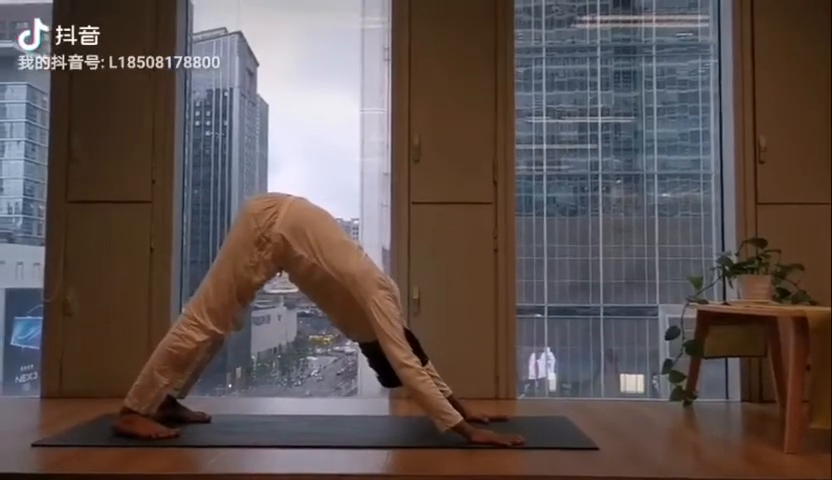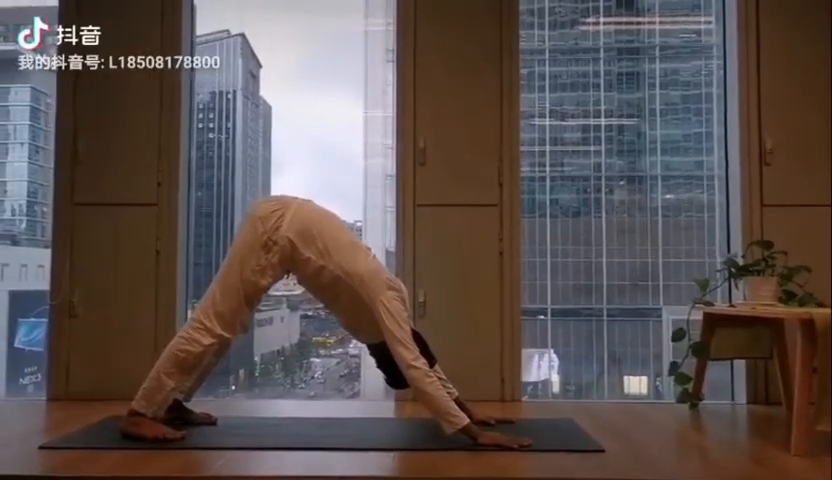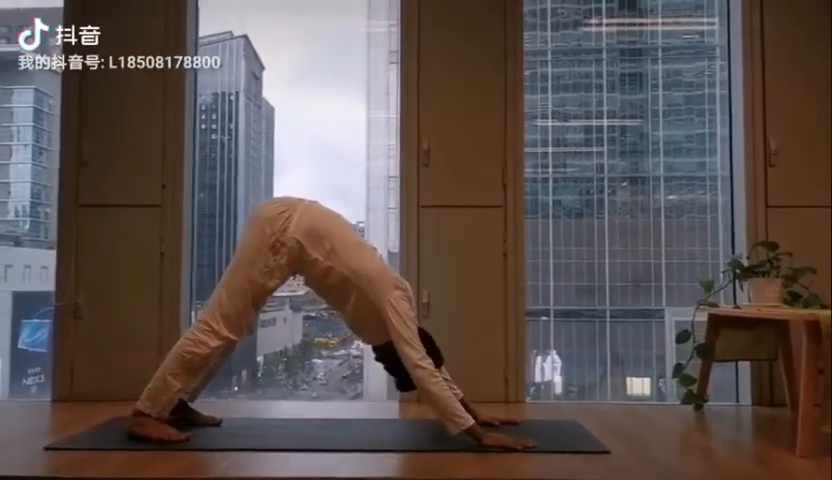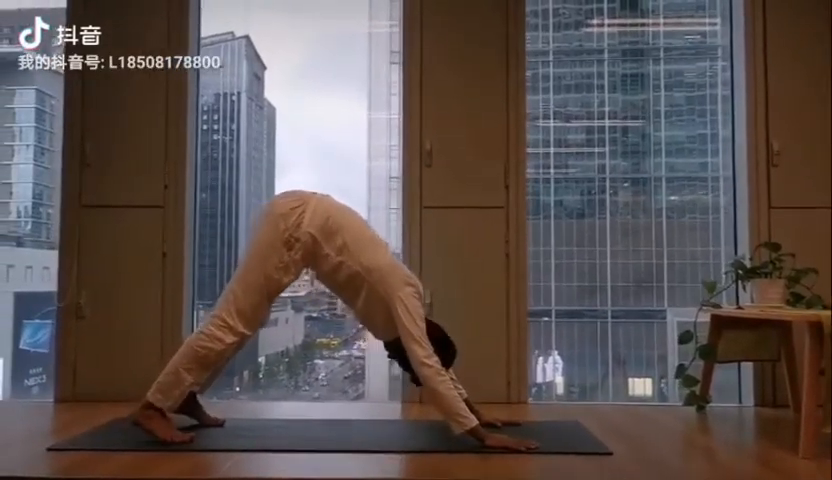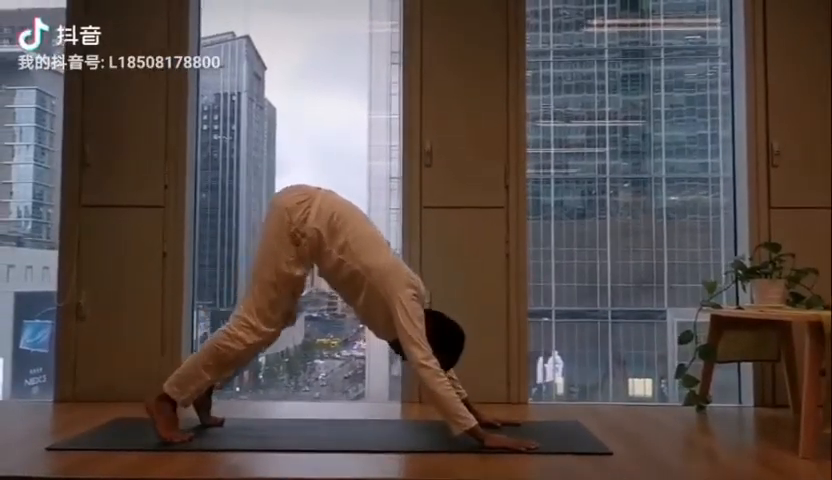
dt=0.4s
person 1, frame 1
left shoulder: (381, 300)
right shoulder: (376, 298)
left elbow: (416, 360)
right elbow: (407, 367)
left wrist: (463, 410)
right wrist: (466, 429)
left hip: (279, 226)
right hip: (269, 224)
left knee: (216, 322)
right knee: (206, 320)
left ankle: (165, 400)
right ankle: (133, 410)
person 1, frame 2
left shoulder: (390, 300)
right shoulder: (384, 300)
left elbow: (424, 364)
right elbow: (415, 369)
left wrist: (467, 412)
right wrist: (473, 432)
left hip: (286, 228)
right hip: (276, 227)
left knee: (223, 325)
right knee: (214, 324)
left ankle: (171, 404)
right ankle: (141, 413)
person 1, frame 3
left shoulder: (394, 302)
right shoulder: (391, 299)
left elbow: (428, 366)
right elbow: (422, 370)
left wrist: (472, 413)
right wrist: (478, 433)
left hip: (292, 227)
right hip: (283, 228)
left knee: (229, 326)
right knee: (220, 326)
left ankle: (176, 403)
right ankle: (144, 414)
person 1, frame 4
left shoulder: (406, 297)
right shoulder: (404, 298)
left elbow: (433, 364)
right elbow: (428, 368)
left wrist: (475, 413)
right wrist: (481, 433)
left hip: (303, 220)
right hip: (297, 221)
left knee: (241, 321)
right knee: (234, 322)
left ankle: (185, 397)
right ankle: (154, 407)
person 1, frame 5
left shoulder: (410, 298)
right shoulder: (404, 299)
left elbow: (434, 362)
right elbow: (427, 368)
left wrist: (472, 411)
right wrist: (480, 433)
left hip: (306, 212)
right hip: (301, 214)
left knee: (279, 319)
right knee: (258, 324)
left ankle: (202, 389)
right ankle: (167, 399)
